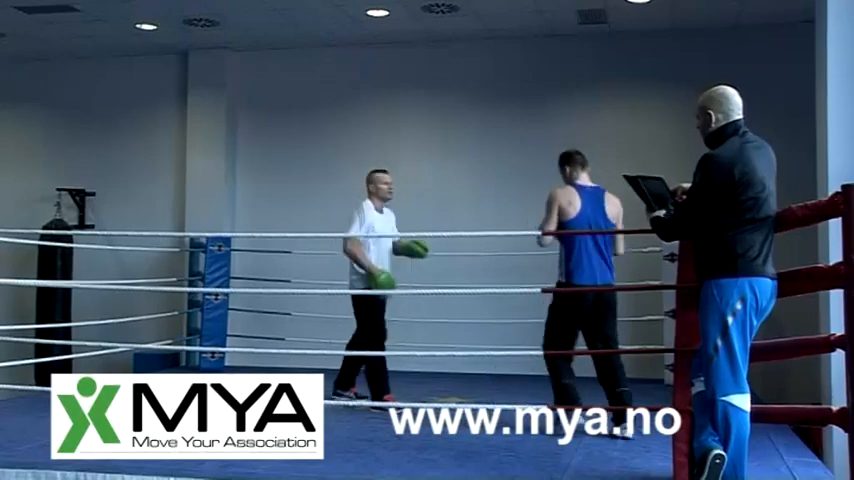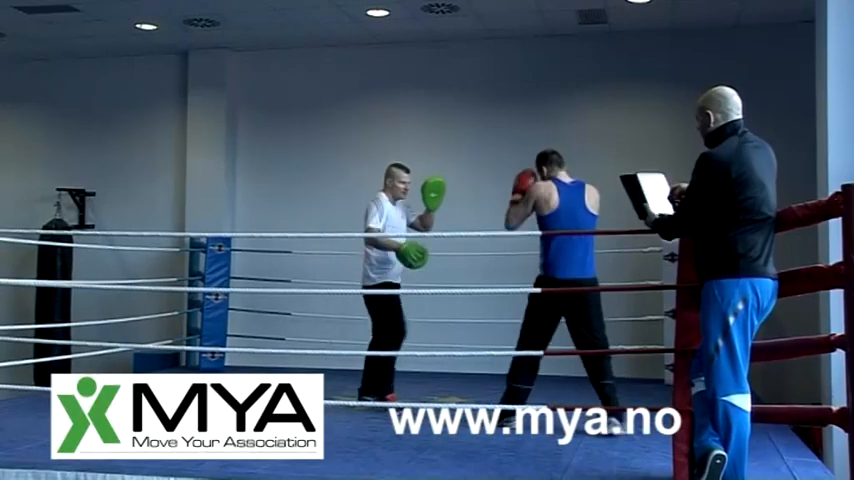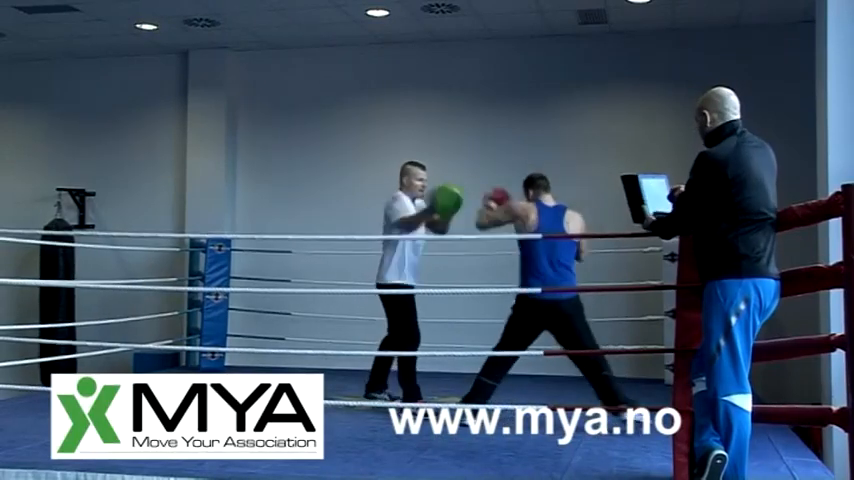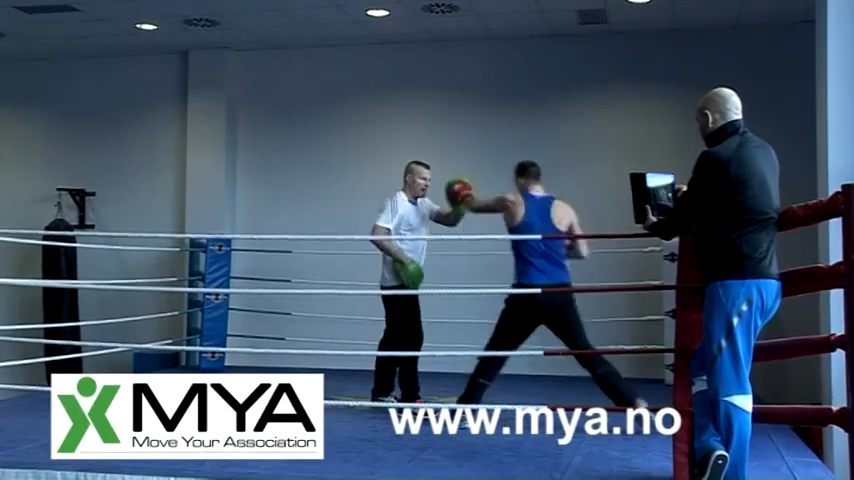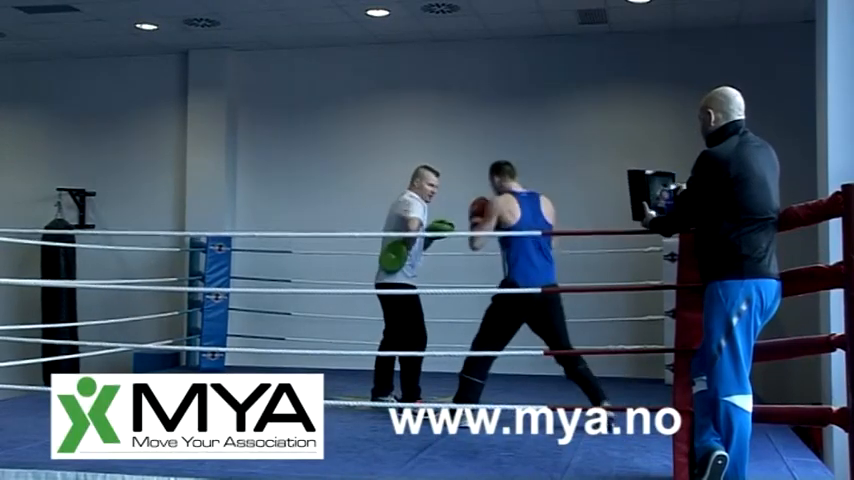
dt=0.5s
person 1, frame 1
left shoulder: (718, 160)
right shoulder: (761, 150)
left elbow: (690, 224)
left wrist: (660, 221)
right wrist: (696, 191)
left hip: (732, 281)
right hip: (759, 278)
left knee: (726, 380)
right knee: (706, 369)
right ankle: (710, 448)
person 1, frame 2
left shoulder: (717, 158)
right shoulder: (761, 150)
left elbow: (689, 222)
left wrist: (657, 222)
right wrist: (693, 192)
left hip: (732, 280)
right hip: (759, 278)
left knee: (727, 380)
right knee: (707, 369)
person 1, frame 3
left shoulder: (713, 158)
right shoulder: (761, 151)
left elbow: (686, 219)
left wrist: (655, 224)
right wrist: (690, 194)
left hip: (734, 281)
right hip: (762, 278)
left knee: (728, 380)
right knee: (706, 368)
person 1, frame 4
left shoulder: (716, 157)
right shoulder: (763, 151)
left elbow: (688, 218)
left wrist: (655, 225)
right wrist: (691, 196)
left hip: (735, 281)
right hip: (764, 279)
left knee: (728, 380)
right knee: (706, 367)
person 1, frame 5
left shoulder: (716, 157)
right shoulder: (765, 152)
left elbow: (686, 215)
left wrist: (654, 221)
right wrist: (690, 195)
left hip: (735, 281)
right hip: (764, 280)
left knee: (729, 381)
right knee: (708, 368)
person 2, frame 1
left shoulder: (560, 196)
right shoulder: (613, 202)
left elbow: (543, 240)
right elbow: (619, 249)
left wrist: (548, 229)
left hip: (573, 287)
right hip: (604, 289)
left knee: (557, 351)
right knee: (607, 355)
right ankle: (623, 419)
person 2, frame 2
left shoulder: (540, 190)
right shoulder: (592, 193)
left elbow: (511, 224)
left wrist: (517, 196)
left hip: (552, 283)
right hip: (586, 284)
left knee: (529, 349)
right knee: (597, 350)
left ankle: (508, 413)
right ankle: (612, 415)
person 2, frame 3
left shoulder: (521, 209)
right shoulder: (575, 218)
left elbow: (482, 223)
left wrist: (490, 205)
left hip: (531, 303)
right hip: (566, 303)
left knee: (501, 357)
right knee: (592, 360)
right ankle: (625, 410)
person 2, frame 4
left shoulder: (511, 202)
right shoulder: (564, 210)
left elbow: (474, 207)
right elbow: (582, 253)
left wrist: (465, 198)
left hip: (527, 294)
right hip: (559, 293)
left knee: (496, 352)
right knee: (586, 353)
right ankle: (634, 404)
person 2, frame 5
left shoulder: (500, 203)
right shoulder: (545, 203)
left elbow: (476, 244)
left wrist: (476, 221)
left hip: (516, 291)
right hip: (547, 291)
left knee: (483, 350)
right knee: (564, 351)
right ankle: (602, 407)
person 3, frame 1
left shoulder: (389, 214)
right shoulder: (363, 212)
left elbow: (392, 244)
right elbow: (350, 246)
left wrist: (408, 247)
right wrist: (373, 270)
left hip: (377, 286)
right hip: (364, 286)
left knee: (363, 337)
right knee: (375, 336)
left ankle: (343, 386)
right ankle: (381, 395)
person 3, frame 2
left shoulder: (400, 207)
right shoulder: (378, 204)
left elbow: (424, 226)
right elbow: (371, 237)
left wrist: (432, 205)
right wrist: (399, 247)
left hip: (389, 280)
right hip: (378, 281)
left knee: (391, 333)
right knee: (390, 335)
left ankle: (369, 390)
right ankle: (384, 394)
person 3, frame 3
left shoulder: (418, 203)
right shoulder: (398, 202)
left elbow: (439, 229)
right elbow: (409, 224)
left wrist: (442, 214)
right wrist: (430, 213)
left hip: (404, 281)
right hip: (394, 282)
left knee: (395, 336)
right knee: (408, 337)
left ankle: (376, 389)
right ankle: (411, 400)
person 3, frame 4
left shoulder: (423, 203)
right shoulder: (396, 202)
left elbow: (449, 220)
right elbow: (377, 235)
left wrist: (459, 207)
right wrist: (403, 259)
left hip: (403, 282)
right hip: (398, 282)
left knee: (394, 337)
right knee: (411, 337)
left ankle: (382, 393)
right ankle: (410, 399)
person 3, frame 5
left shoulder: (404, 203)
right shoulder: (413, 202)
left elbow: (418, 242)
right elbow: (412, 225)
left wrist: (432, 233)
right wrist: (404, 243)
left hip: (388, 281)
right hip: (398, 282)
left knee: (393, 338)
right knee: (414, 338)
left ankle: (382, 392)
right ankle: (411, 399)
